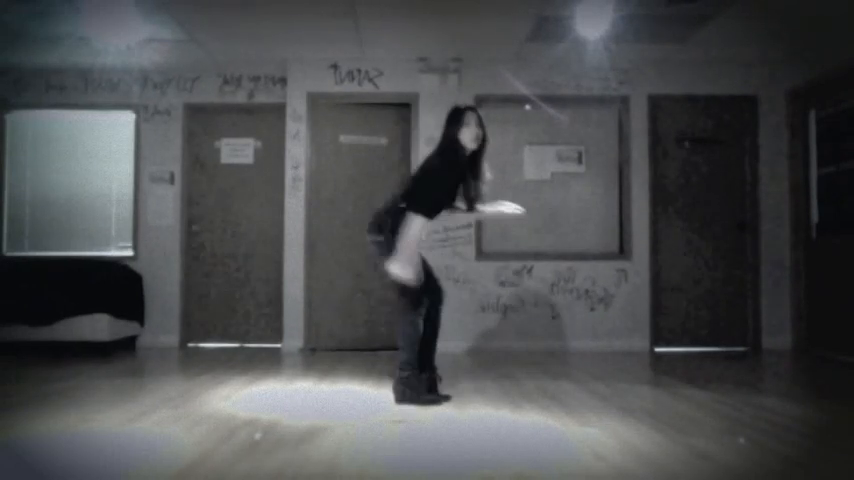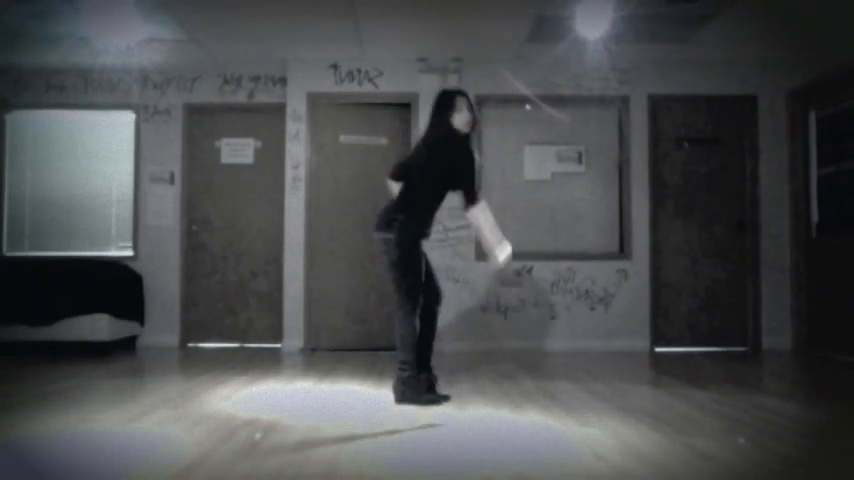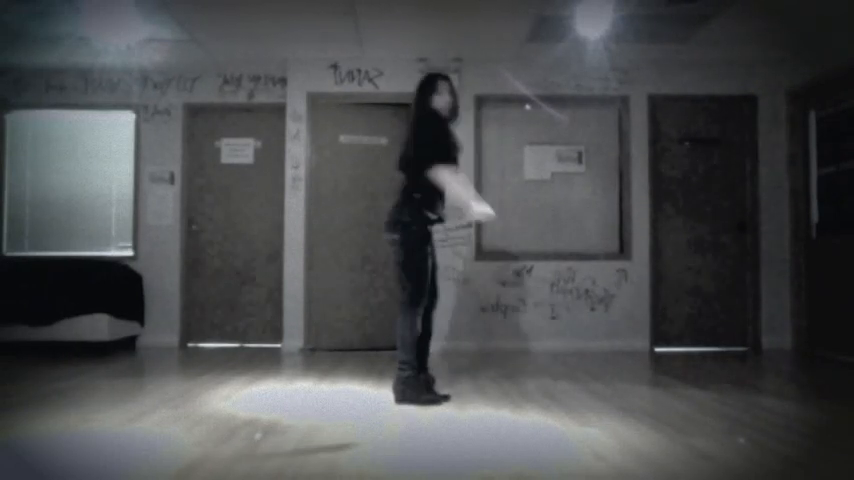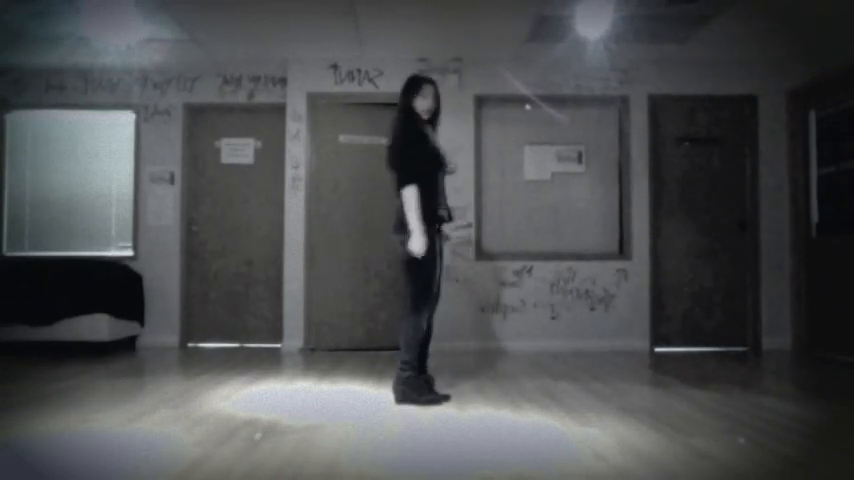
dt=0.3s
person 1, frame 1
left shoulder: (458, 163)
right shoulder: (447, 161)
left elbow: (450, 205)
right elbow: (418, 209)
left hip: (394, 232)
right hip: (390, 231)
left knee: (433, 296)
right knee: (417, 301)
left ankle: (425, 377)
right ankle: (407, 383)
person 1, frame 2
left shoulder: (437, 144)
right shoulder: (456, 146)
left elbow: (394, 177)
right elbow: (470, 198)
left hip: (401, 226)
right hip: (402, 228)
left knee: (431, 297)
right knee: (412, 302)
left ankle: (422, 376)
right ankle: (407, 383)
person 1, frame 3
left shoulder: (435, 130)
right shoulder: (428, 125)
right elbow: (436, 167)
right wrist: (473, 202)
left hip: (416, 224)
right hip: (410, 224)
left knee: (425, 300)
right knee: (415, 301)
left ankle: (419, 378)
right ankle: (407, 383)
person 1, frame 4
left shoulder: (422, 134)
right shoulder: (410, 131)
right elbow: (408, 183)
right wrist: (416, 230)
left hip: (430, 226)
right hip: (421, 227)
left knee: (427, 303)
right knee: (420, 303)
left ankle: (418, 377)
right ankle: (407, 382)
